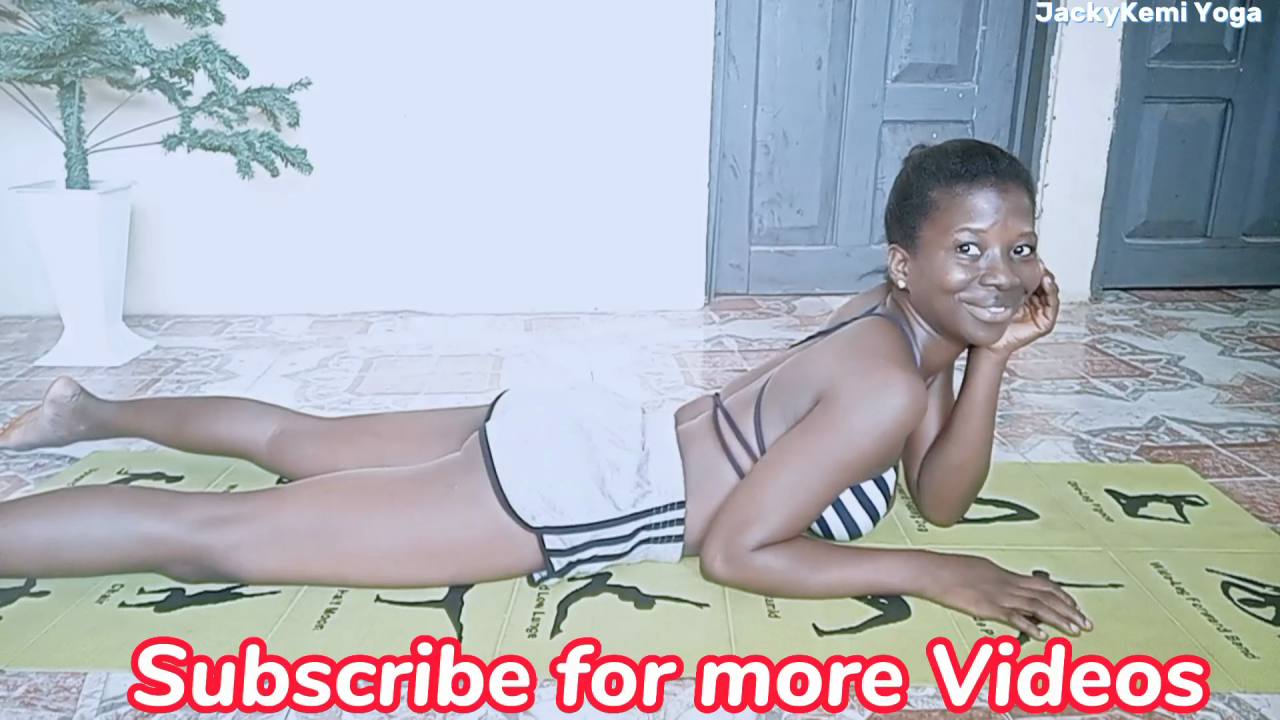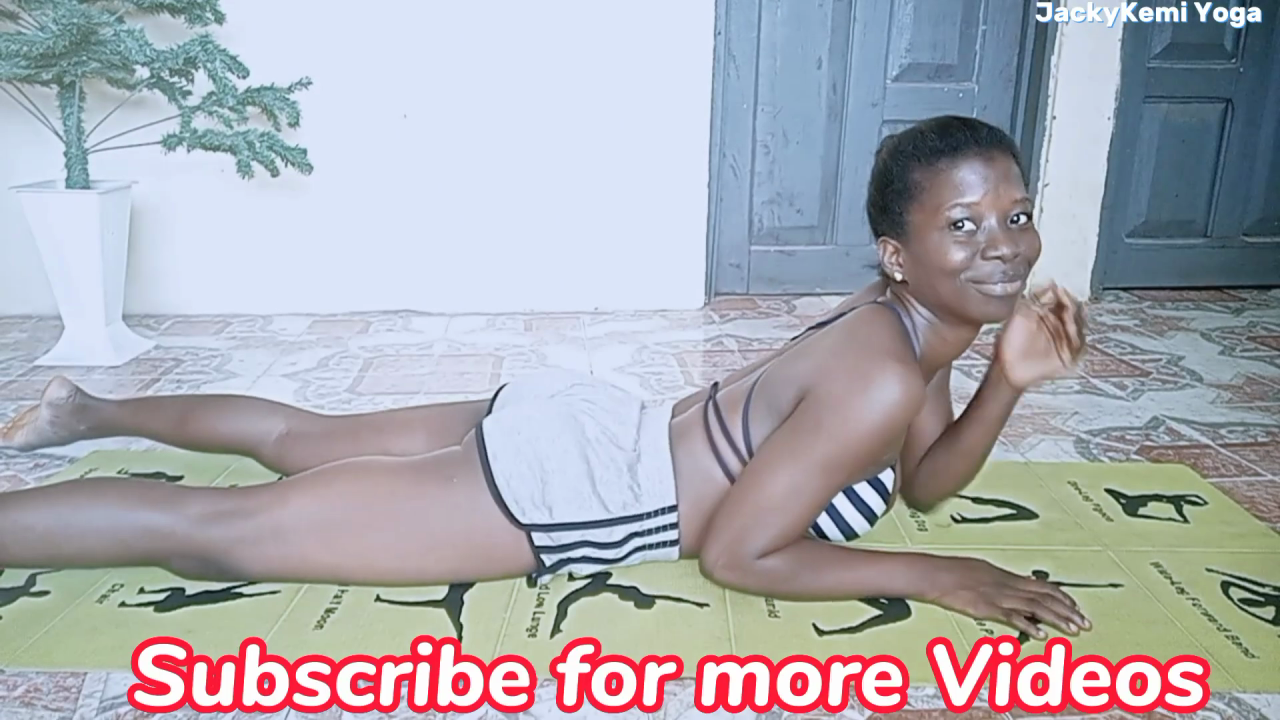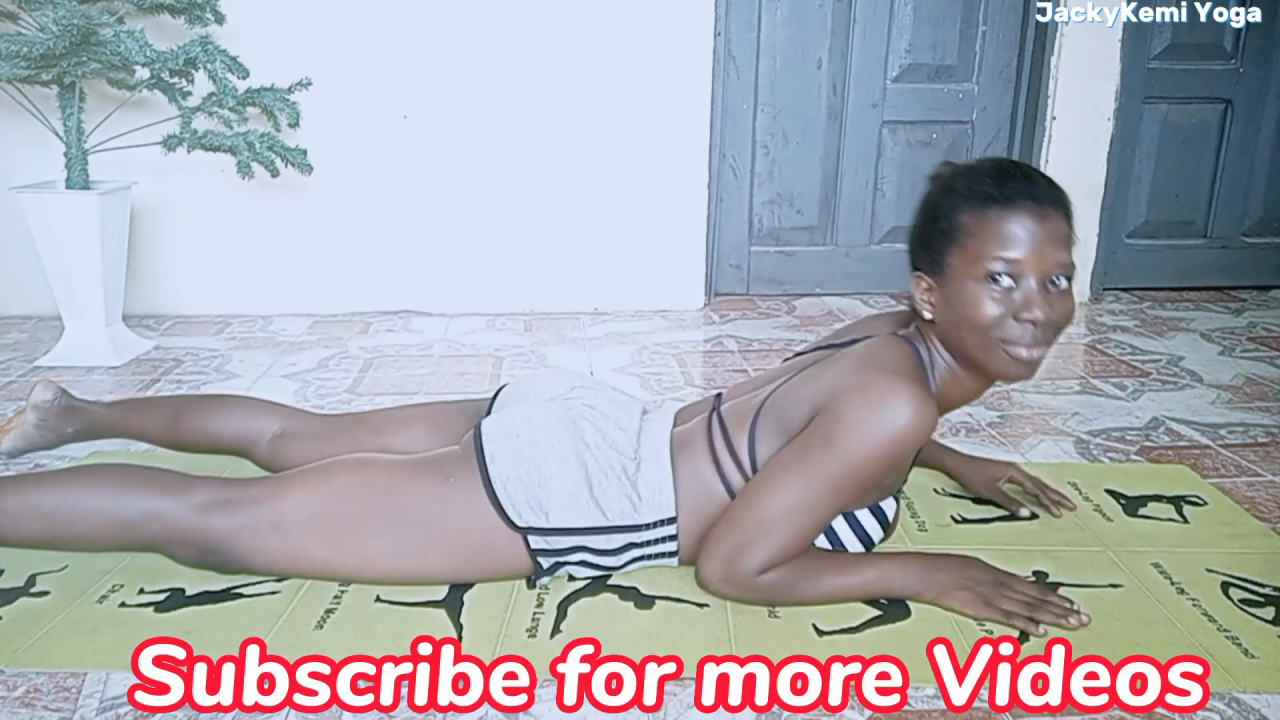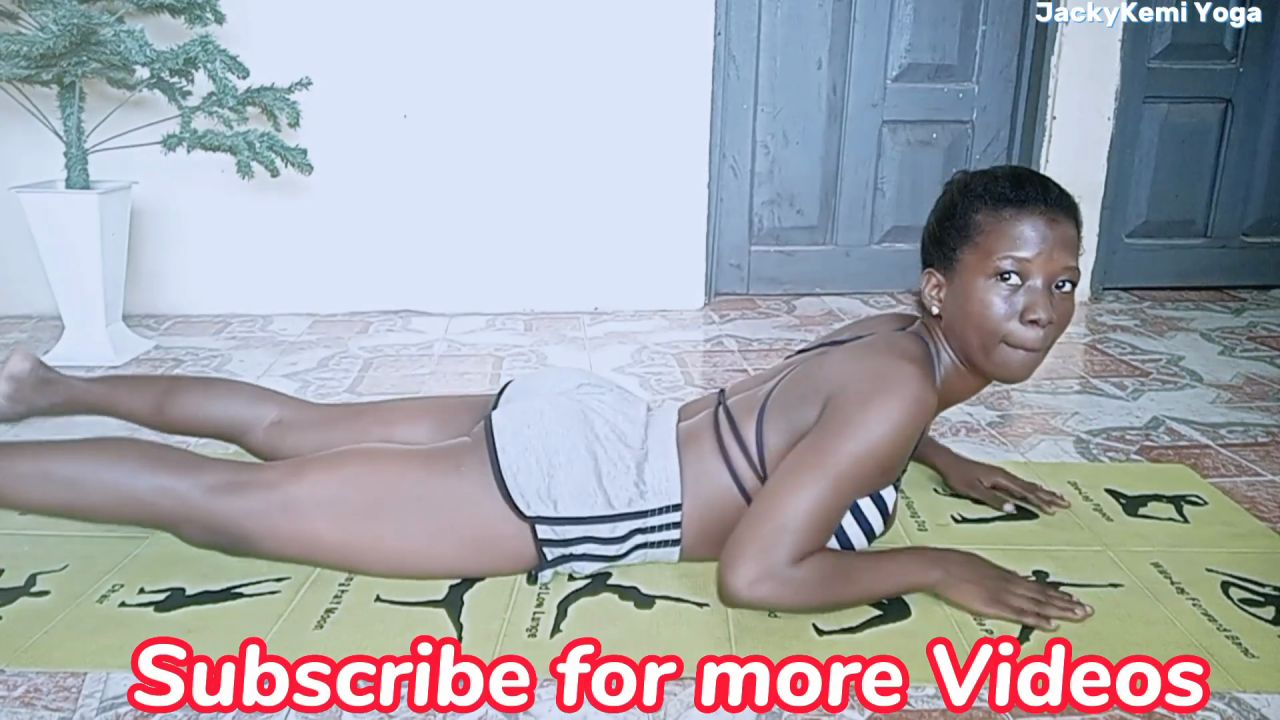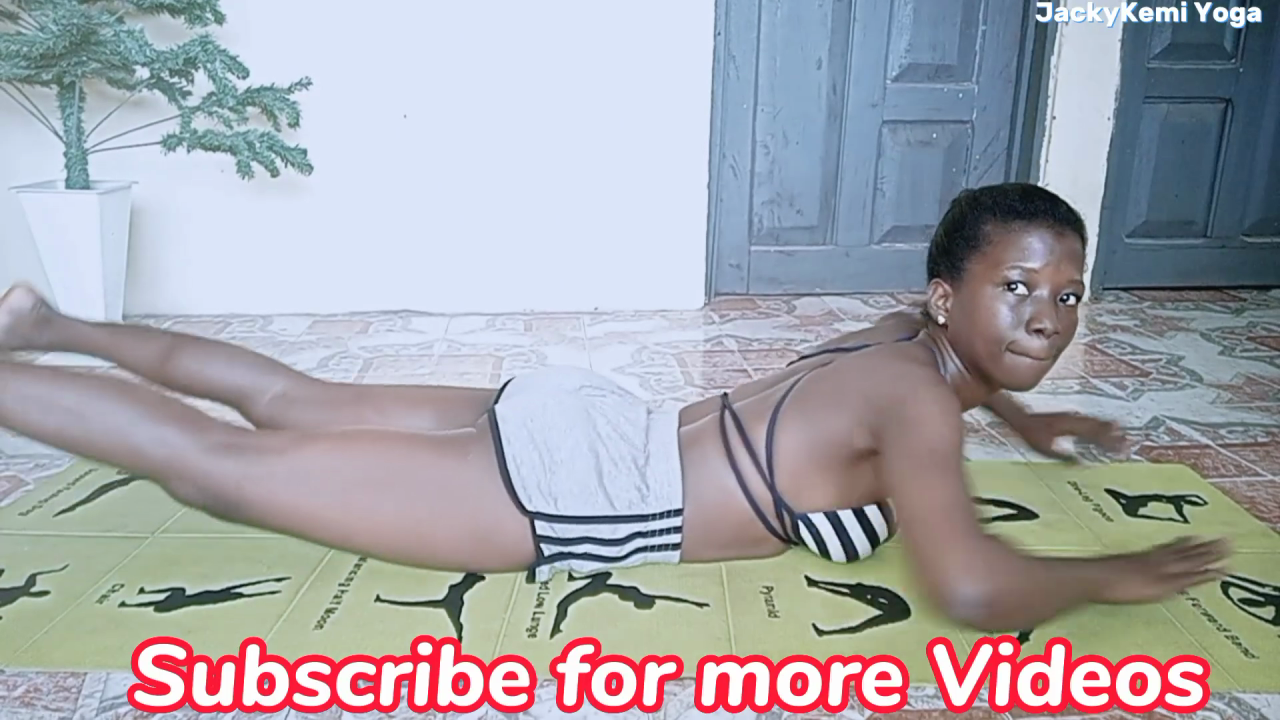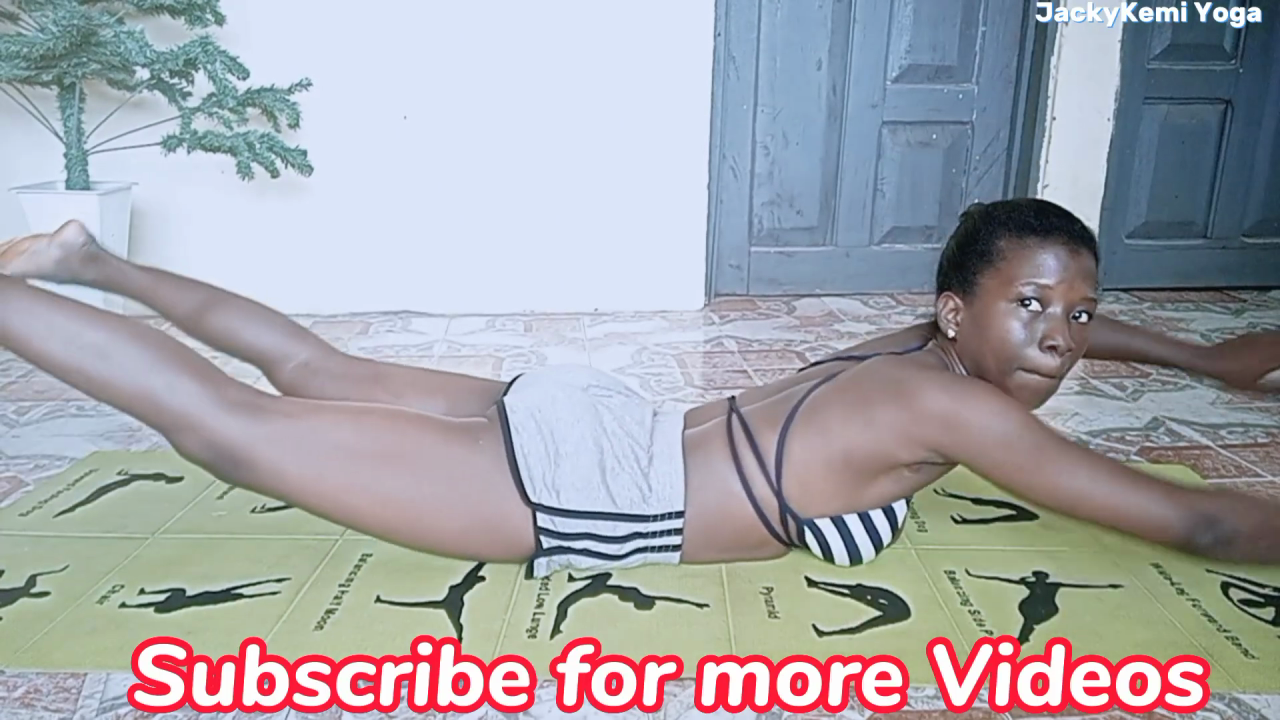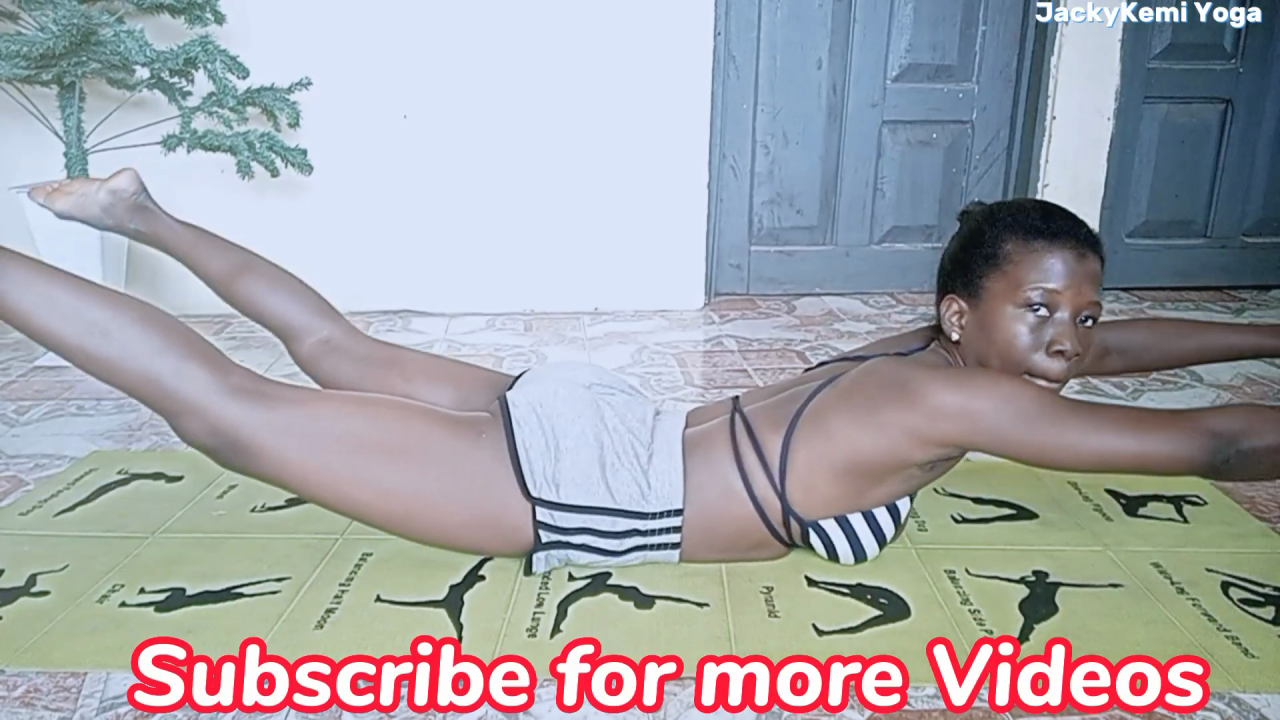
dt=0.3s
person 1, frame 1
left shoulder: (900, 319)
right shoulder: (885, 383)
left elbow: (940, 498)
right elbow: (735, 552)
left wrist: (991, 361)
right wrist: (932, 577)
left hip: (572, 440)
right hip: (564, 495)
left knee: (301, 445)
right knee: (214, 535)
left ankle: (93, 409)
person 1, frame 2
left shoulder: (908, 315)
right shoulder: (880, 380)
left elbow: (925, 481)
right elbow: (740, 556)
left wrist: (1010, 381)
right wrist: (934, 576)
left hip: (576, 432)
right hip: (558, 494)
left knee: (301, 441)
right knee: (211, 532)
left ankle: (94, 412)
person 1, frame 3
left shoulder: (905, 338)
right shoulder: (896, 400)
right elbow: (731, 566)
left wrist: (943, 460)
right wrist: (929, 572)
left hip: (575, 430)
right hip: (554, 499)
left knee: (295, 439)
right knee: (212, 521)
person 1, frame 4
left shoulder: (901, 339)
right shoulder: (900, 388)
right elbow: (756, 574)
left wrist: (938, 460)
right wrist: (939, 567)
left hip: (579, 426)
right hip: (565, 494)
left knee: (291, 429)
right knee: (223, 504)
person 1, frame 5
left shoulder: (912, 342)
right shoulder: (917, 397)
right elbow: (972, 593)
left wrist: (1017, 411)
right wrist: (1135, 572)
left hip: (574, 431)
right hip: (568, 489)
left knee: (291, 404)
right knee: (226, 471)
person 1, frame 6
left shoulder: (938, 352)
right shoulder: (953, 409)
left elbow: (1039, 329)
left hip: (582, 430)
right hip: (573, 486)
left knee: (317, 375)
right knee: (236, 431)
person 1, frame 7
left shoulder: (939, 348)
right shoulder: (958, 397)
left elbow: (1107, 341)
left hip: (584, 426)
right hip: (574, 487)
left knee: (338, 353)
right knee: (234, 415)
left ankle: (142, 214)
